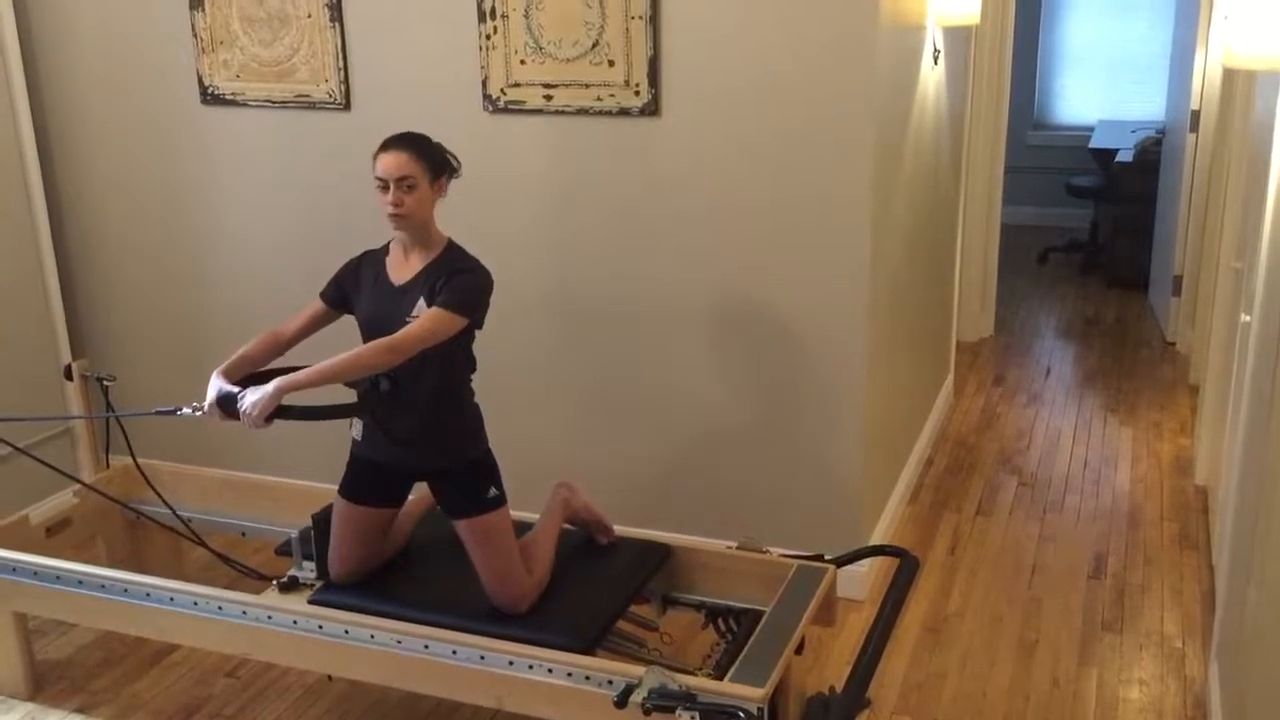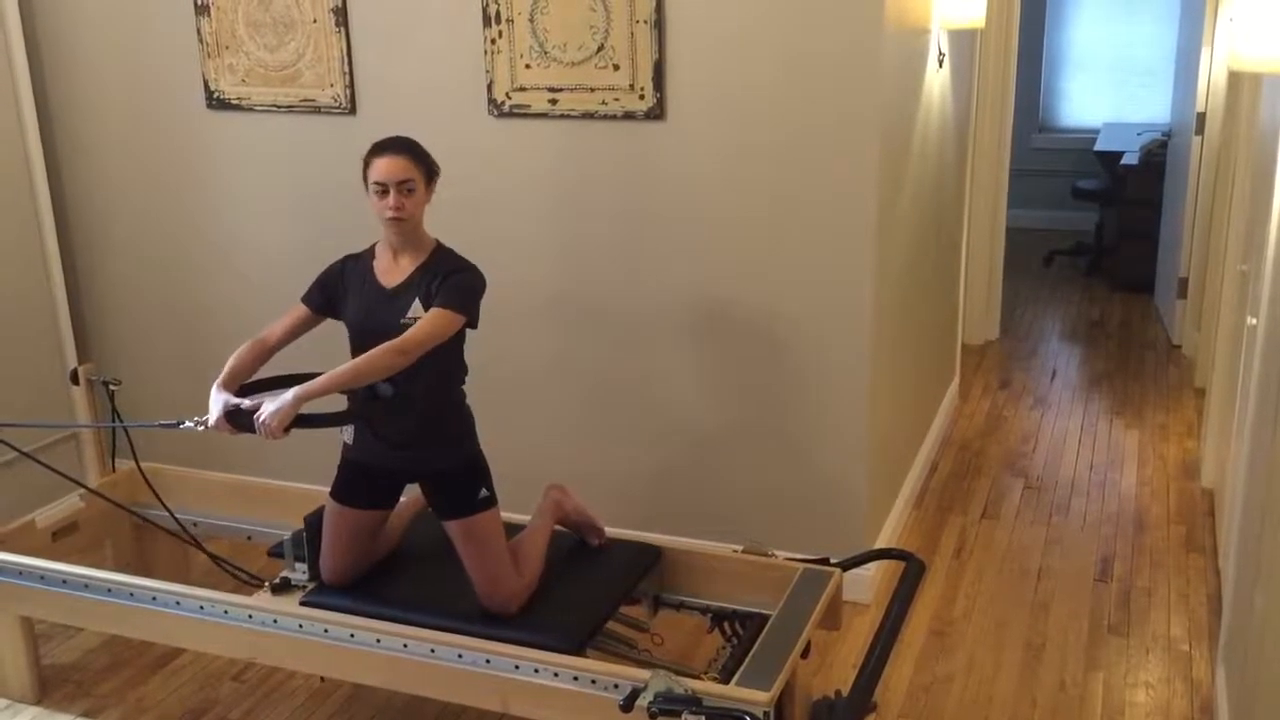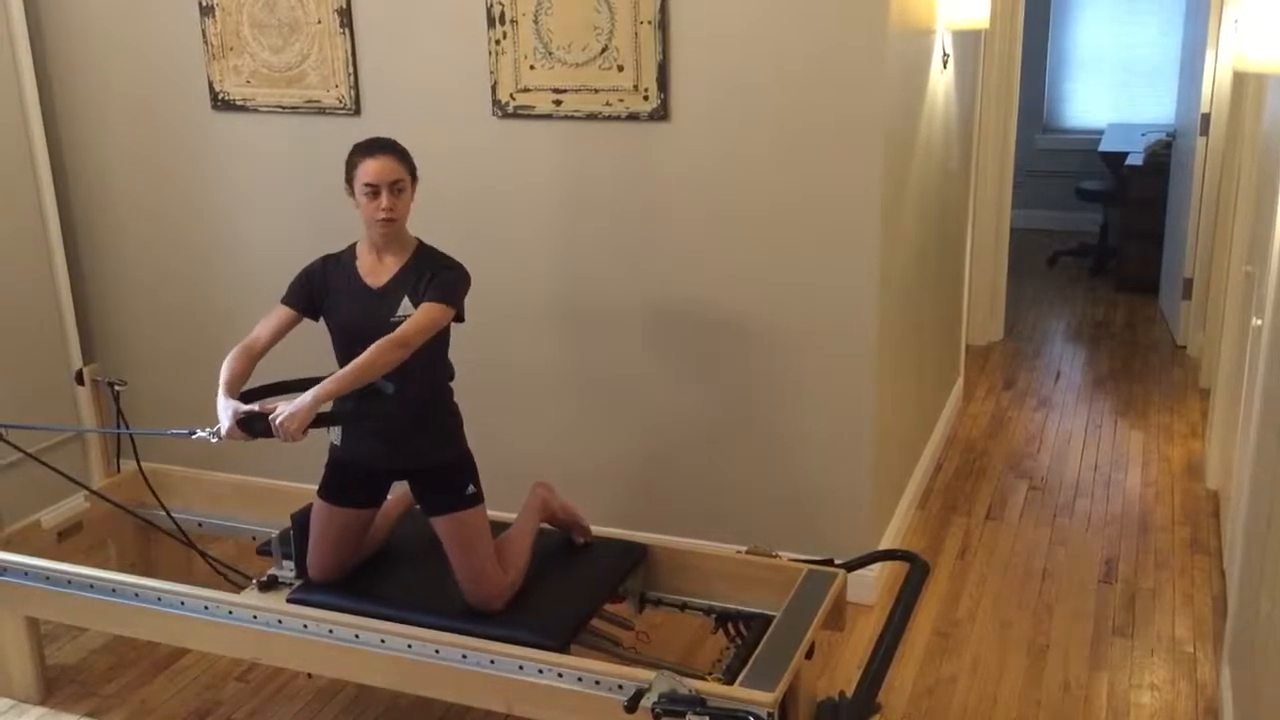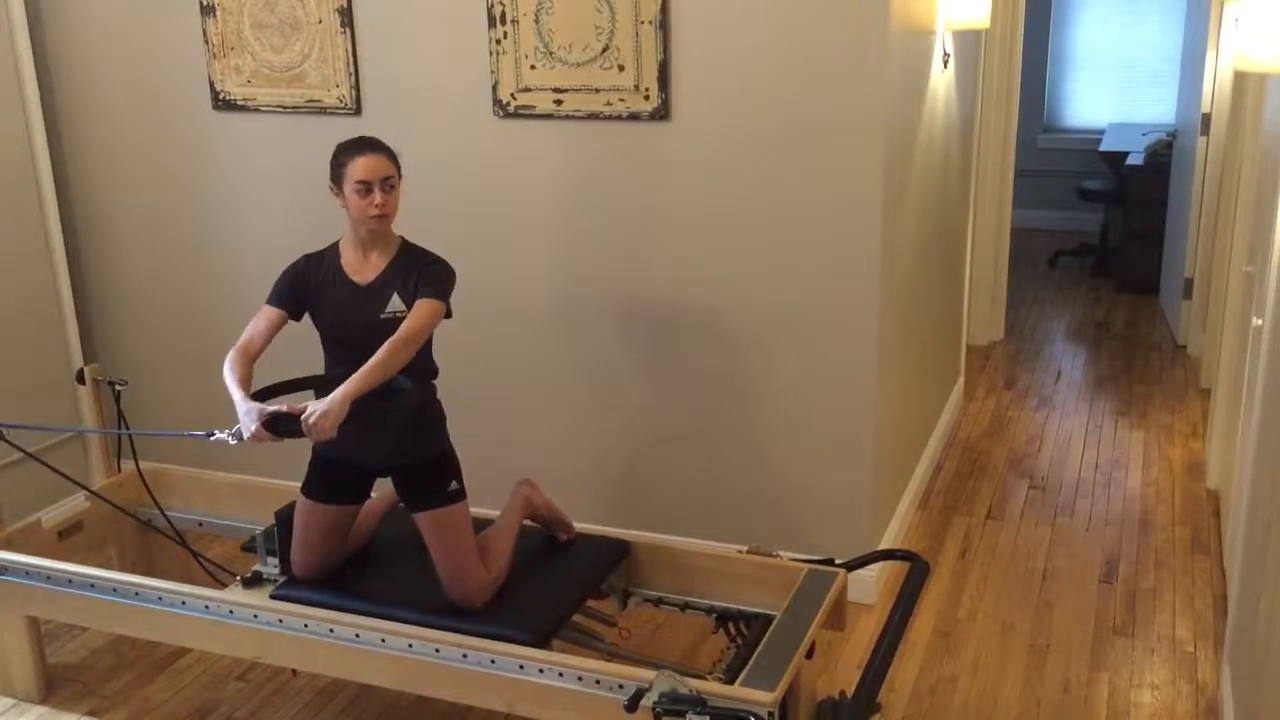
dt=0.5s
person 1, frame 1
left shoulder: (465, 276)
right shoulder: (363, 268)
left elbow: (395, 349)
right elbow: (284, 334)
left wrist: (281, 387)
right wrist: (224, 374)
left hip: (453, 448)
right hip: (378, 443)
left knee: (513, 598)
right knee: (344, 572)
left ankle: (560, 505)
right ankle: (425, 502)
person 1, frame 2
left shoulder: (458, 277)
right shoulder: (346, 273)
left elbow: (403, 352)
right elbow: (267, 341)
left wrist: (297, 396)
right wrist: (222, 388)
left hip: (444, 449)
right hip: (369, 446)
left knee: (503, 599)
right knee: (335, 575)
left ankle: (551, 507)
right ankle: (416, 504)
person 1, frame 3
left shoulder: (443, 273)
right shoulder: (325, 274)
left elbow: (399, 345)
right elbow: (250, 347)
left wrist: (310, 400)
right wrist: (227, 398)
left hip: (433, 445)
right hip: (357, 443)
left knee: (489, 596)
right knee: (323, 573)
left ankle: (538, 505)
right ankle: (403, 501)
person 1, frame 4
left shoulder: (428, 270)
right shoulder: (308, 273)
left elbow: (406, 341)
right elbow: (241, 352)
left wrist: (340, 398)
right wrist: (245, 403)
left hip: (417, 440)
right hip: (342, 442)
left knee: (471, 592)
right knee: (306, 570)
left ankle: (522, 501)
right ankle: (389, 498)
